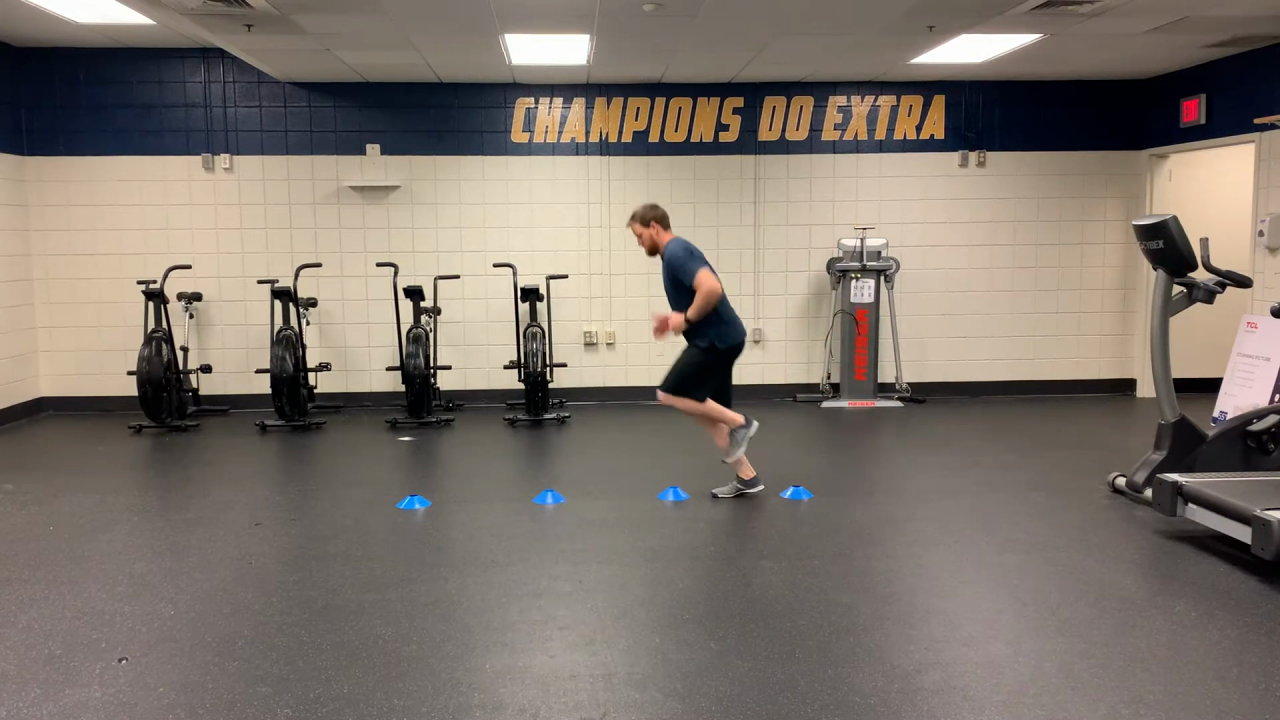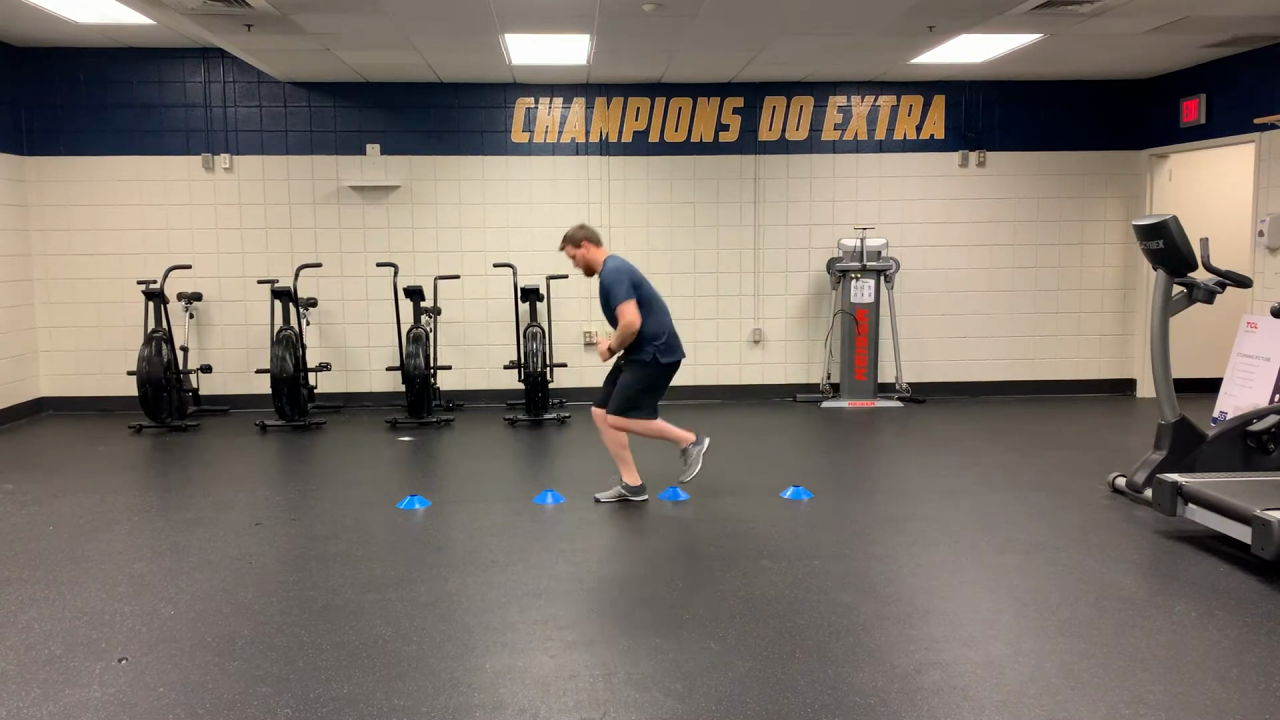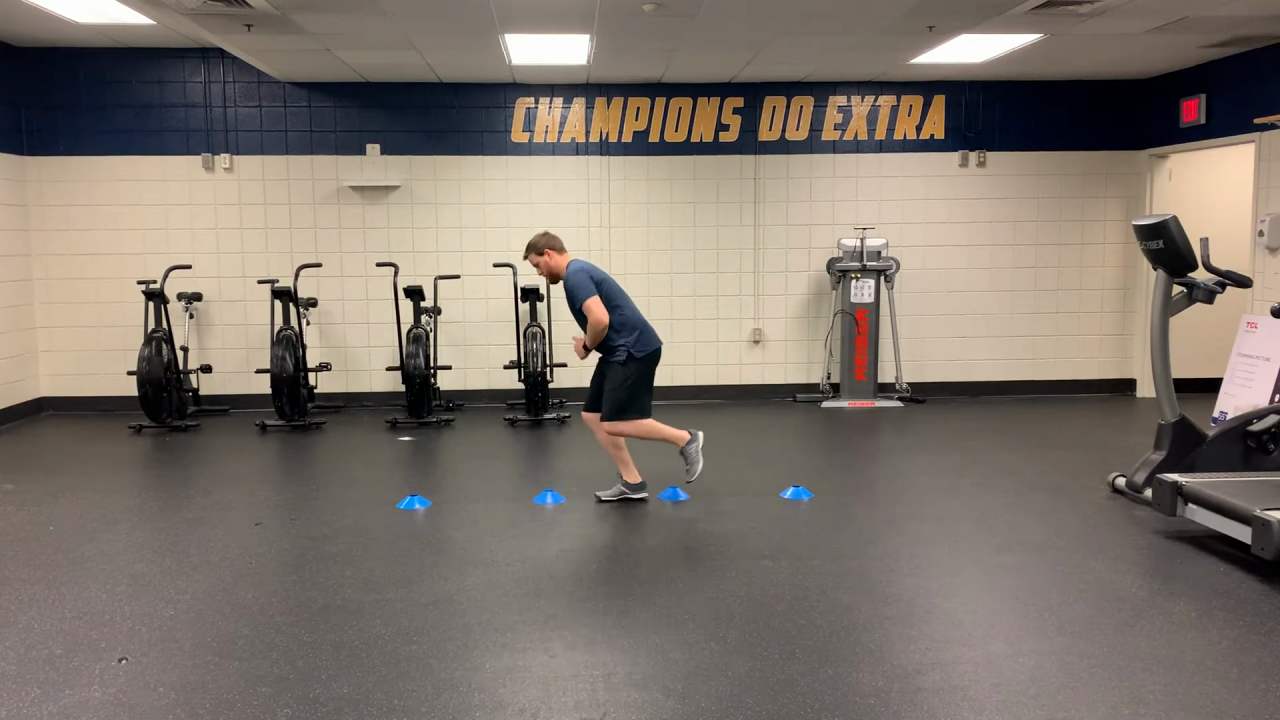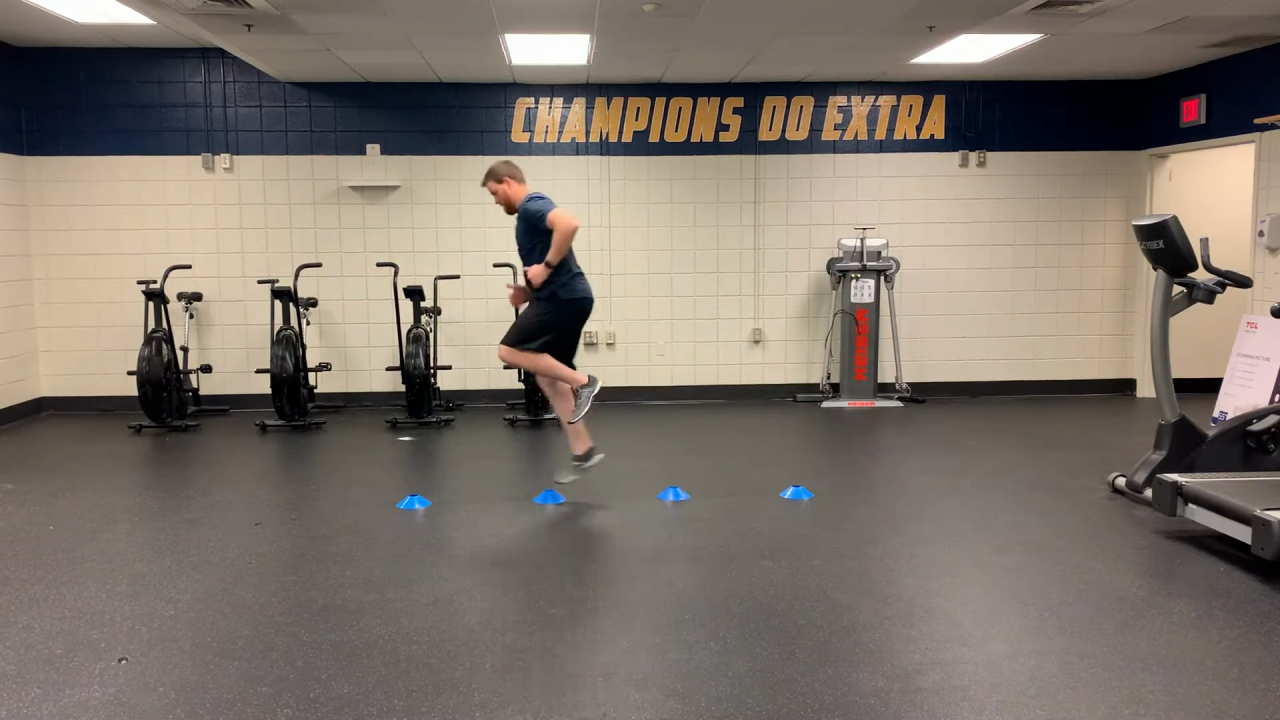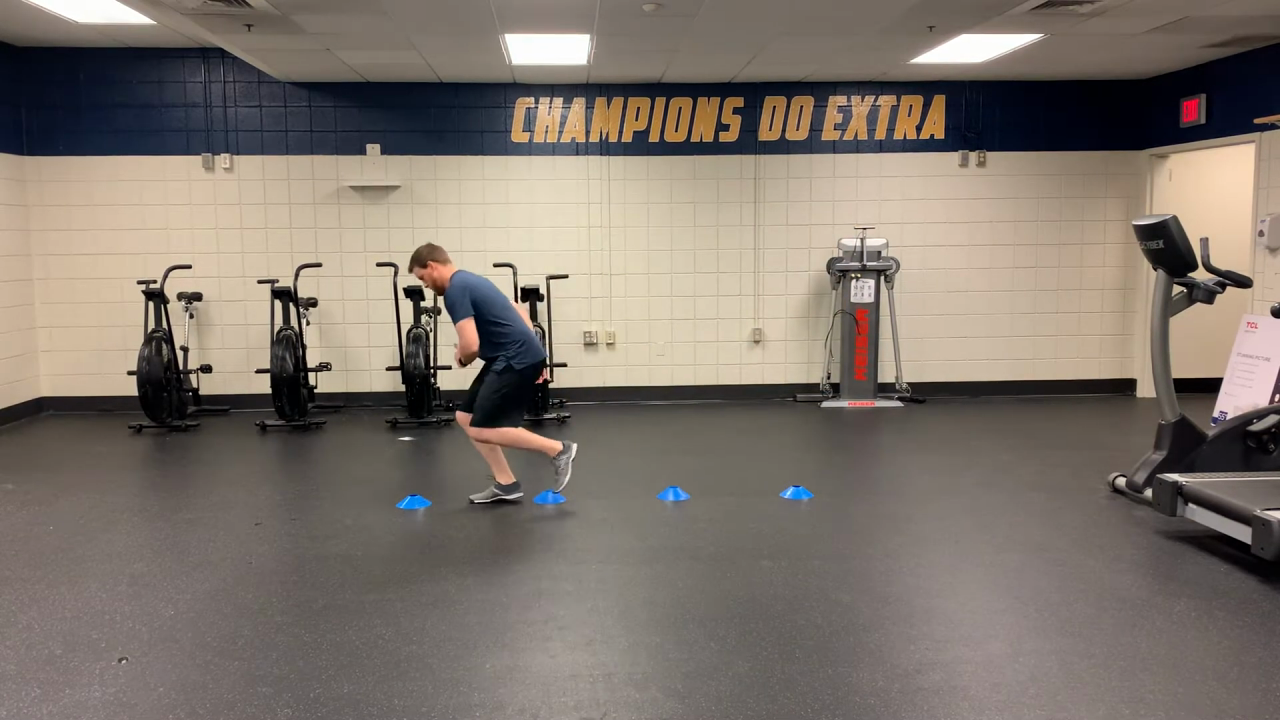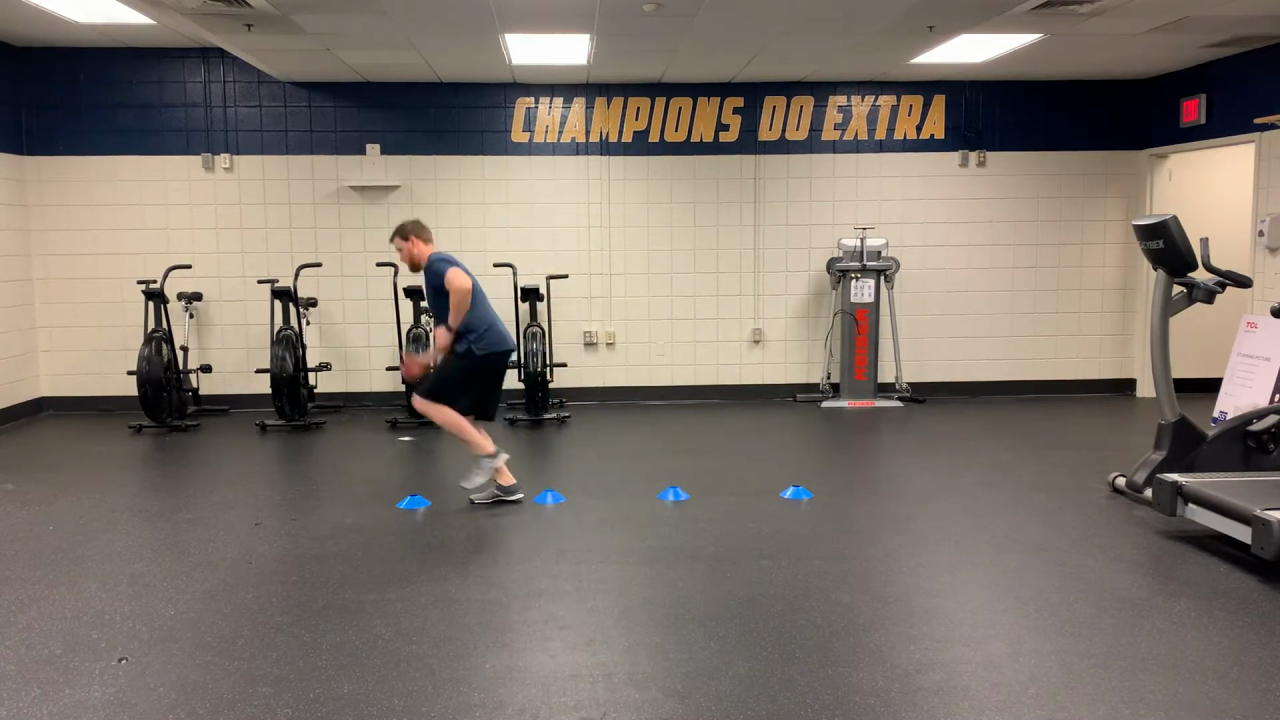
dt=0.5s
person 1, frame 1
left shoulder: (676, 254)
right shoulder: (675, 252)
left elbow: (712, 288)
left wrist: (686, 318)
right wrist: (674, 318)
left hip: (716, 340)
right hip: (716, 339)
left knee: (669, 394)
right knee: (704, 410)
left ankle: (738, 423)
right ankle: (747, 477)
person 1, frame 2
left shoulder: (613, 273)
right shoulder: (613, 269)
left elbow: (631, 324)
left wrist: (610, 349)
right wrist: (616, 348)
left hip: (655, 354)
right hip: (644, 353)
left knee: (618, 418)
right knee: (602, 413)
left ankle: (690, 441)
right ankle: (632, 484)
person 1, frame 3
left shoulder: (574, 276)
right shoulder: (579, 272)
left elbow: (600, 320)
left wrist: (585, 345)
left hip: (633, 350)
right hip: (621, 351)
left knee: (615, 424)
right knee: (592, 416)
left ankle: (686, 440)
right ankle: (632, 483)
person 1, frame 4
left shoulder: (534, 205)
right shoulder: (532, 208)
left elbow: (569, 224)
left wrist: (546, 266)
right wrist: (527, 288)
left hip: (563, 297)
right hip: (565, 297)
left knee: (510, 352)
right knee: (549, 376)
left ankle: (582, 382)
right ankle: (584, 451)
person 1, frame 5
left shoulder: (455, 292)
right shoulder: (469, 281)
left elbow: (471, 345)
right elbow: (517, 310)
left wrist: (461, 358)
right wrist: (535, 355)
left hip: (516, 361)
right hip: (515, 358)
left knee: (481, 430)
right knee: (465, 417)
left ankle: (558, 449)
right ankle: (506, 484)
person 1, frame 6
left shoulder: (437, 263)
right shoulder: (439, 266)
left elbow: (463, 287)
left wrist: (449, 332)
right wrist: (430, 360)
left hip: (480, 348)
right hip: (494, 347)
left knee: (425, 402)
right knee: (470, 420)
left ankle: (489, 452)
right ankle: (506, 483)
